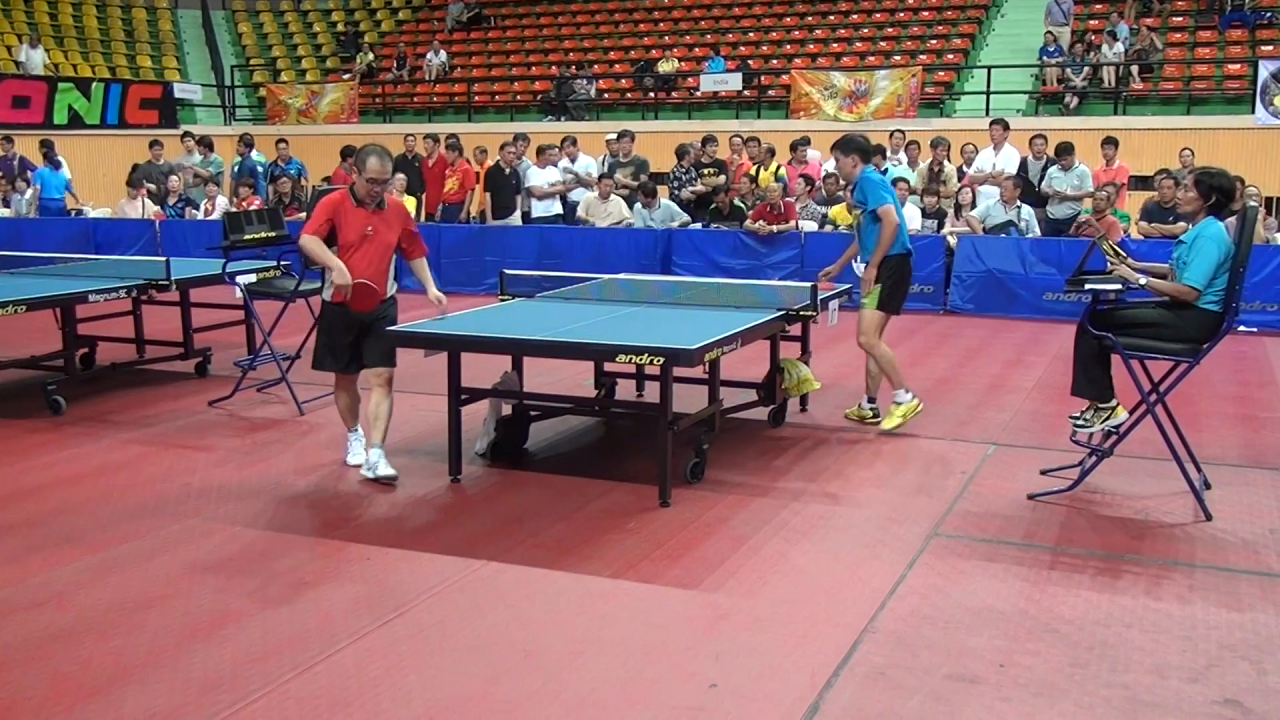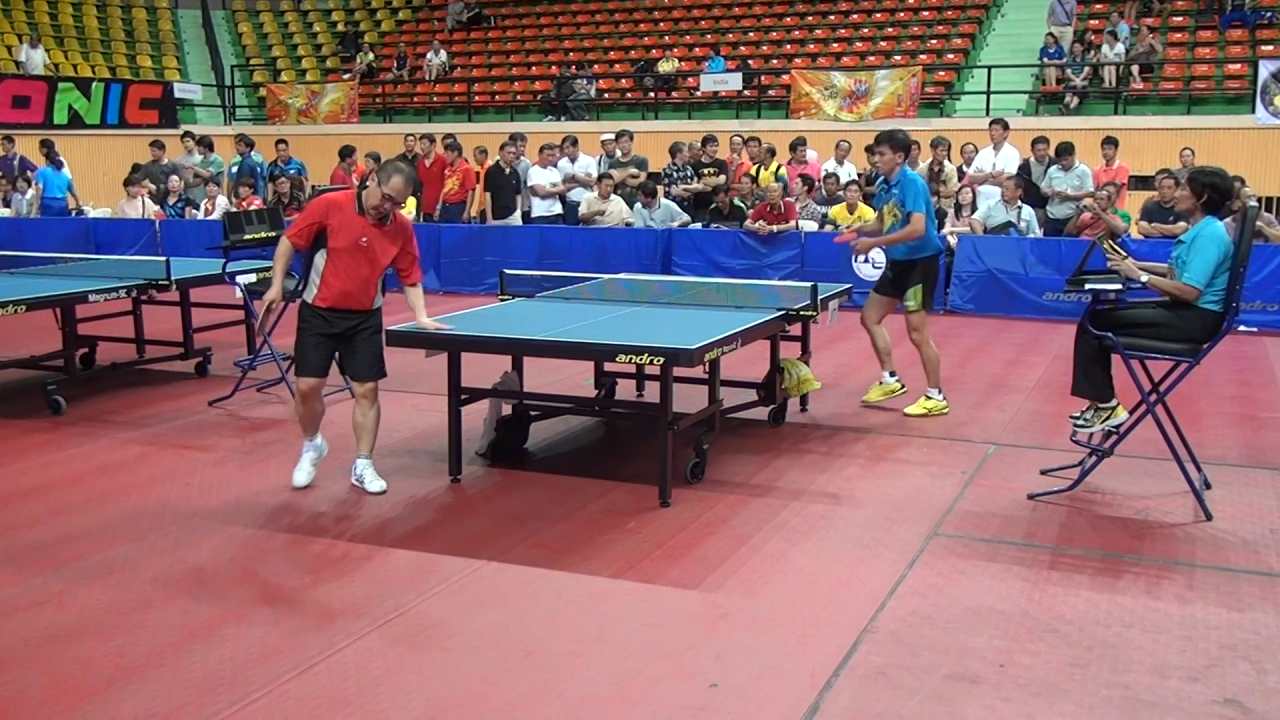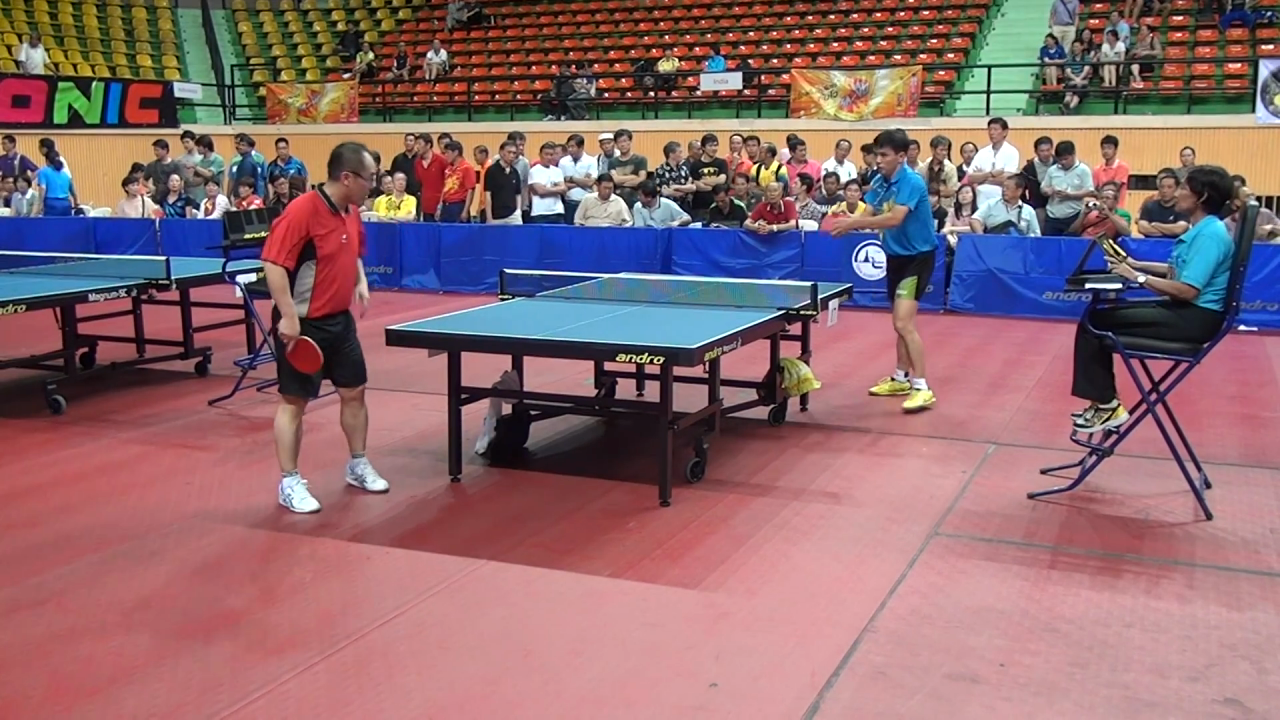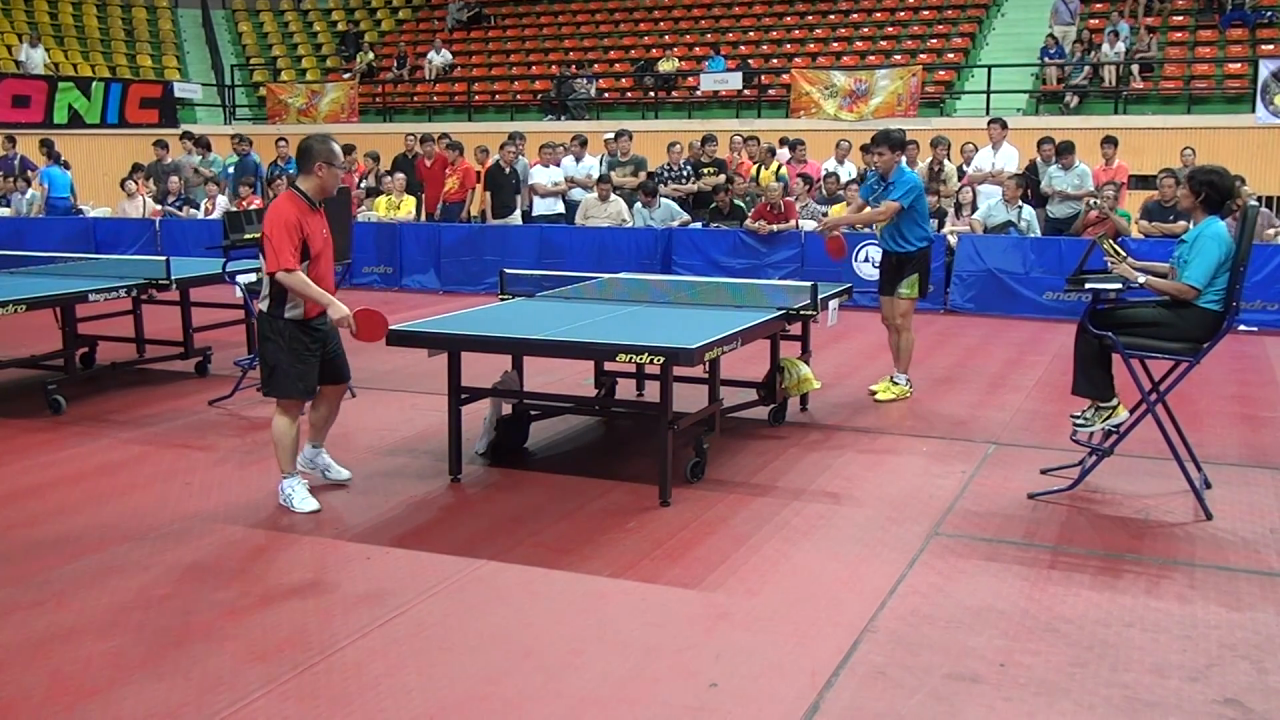
dt=0.4s
person 1, frame 1
left shoulder: (397, 210)
right shoulder: (333, 204)
left elbow: (414, 251)
right elbow: (308, 239)
left wrist: (430, 287)
right wrist: (337, 266)
left hip: (380, 307)
right hip: (339, 307)
left knee: (380, 378)
right knee: (345, 379)
left ankle: (374, 455)
right ankle: (355, 438)
person 1, frame 2
left shoulder: (401, 228)
right shoulder: (329, 205)
left elbow: (411, 277)
right elbow: (290, 240)
left wrist: (422, 315)
right wrist: (277, 284)
left hip: (365, 317)
right hip: (319, 312)
left knee: (367, 390)
right knee: (308, 385)
left ankle: (363, 466)
right ankle: (312, 444)
person 1, frame 3
left shoulder: (352, 212)
right shoulder: (301, 212)
right elbow: (273, 265)
left wrist: (361, 281)
right wrist: (287, 316)
left hip: (339, 320)
right hip: (302, 325)
left knee: (353, 392)
right knee: (294, 401)
left ankle: (358, 465)
right ankle: (289, 483)
person 1, frame 4
left shoulder: (315, 206)
right shoulder: (284, 212)
right elbow: (285, 273)
left wrist: (329, 306)
right wrist: (332, 303)
left hip: (319, 320)
right hip: (287, 324)
left knee: (335, 385)
right knee: (291, 404)
left ankle: (314, 455)
right ankle: (290, 483)
person 2, frame 1
left shoulder: (870, 181)
right shoulder: (862, 185)
left elbow: (892, 221)
left wrist: (873, 265)
right wrist: (839, 265)
left hip: (889, 265)
right hip: (880, 266)
left knee: (868, 339)
right knee: (868, 338)
left ankle: (904, 399)
right ankle: (869, 405)
person 2, frame 2
left shoulder: (913, 183)
right shoulder: (883, 185)
left elbow: (917, 229)
left wrist: (874, 242)
right wrist: (860, 229)
left hip: (920, 263)
right hip: (896, 264)
left knee: (918, 334)
right knee: (870, 318)
left ankle: (936, 398)
right ankle: (889, 380)
person 2, frame 3
left shoulder: (912, 182)
right shoulder: (879, 182)
left elbow: (894, 219)
right elbow: (869, 215)
left wrist: (851, 223)
right wrist: (847, 220)
left hip: (917, 258)
right hip: (896, 257)
left knee: (903, 324)
right knee: (902, 324)
left ankle: (922, 389)
right ankle: (901, 378)
person 2, frame 4
left shoulder: (909, 181)
right shoulder: (875, 180)
left elbow: (884, 214)
right elbow: (857, 207)
left wrist: (842, 220)
right wrist: (838, 221)
left hip: (913, 256)
right hip: (890, 255)
left knee: (901, 321)
right knee: (889, 320)
left ankle: (901, 382)
right ankle: (898, 375)
person 3, frame 1
left shoulder: (1210, 236)
right shoulder: (1200, 230)
left elbow: (1189, 291)
left wrist: (1138, 279)
right wrist: (1137, 265)
left hip: (1193, 319)
right hip: (1182, 312)
left knee: (1094, 322)
right knee: (1097, 317)
left ankle: (1106, 405)
right ankle: (1103, 402)
person 3, frame 2
left shoulder: (1209, 235)
right shoulder: (1201, 230)
left elbow: (1189, 291)
left wrist: (1139, 275)
right wrist: (1137, 264)
left hip: (1194, 319)
right hip: (1181, 311)
left knee: (1094, 322)
right knee: (1097, 317)
left ankle: (1106, 404)
right ankle: (1104, 402)
person 3, frame 3
left shoulder: (1210, 234)
right shoulder: (1201, 230)
left elbow: (1187, 290)
left wrist: (1138, 277)
right wrist: (1137, 264)
left hip: (1194, 319)
right hip: (1183, 311)
left knee: (1094, 322)
right knee: (1098, 317)
left ankle: (1107, 405)
right ankle: (1105, 401)
person 3, frame 4
left shoulder: (1211, 235)
right shoulder: (1203, 230)
left elbow: (1188, 290)
left wrist: (1138, 277)
right wrist: (1138, 265)
left hip: (1194, 319)
right hip: (1182, 311)
left knee: (1094, 322)
right knee: (1098, 316)
left ankle: (1106, 404)
right ankle: (1104, 401)
